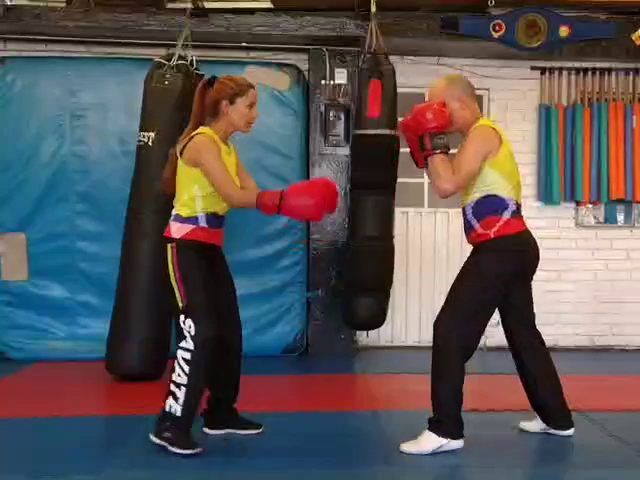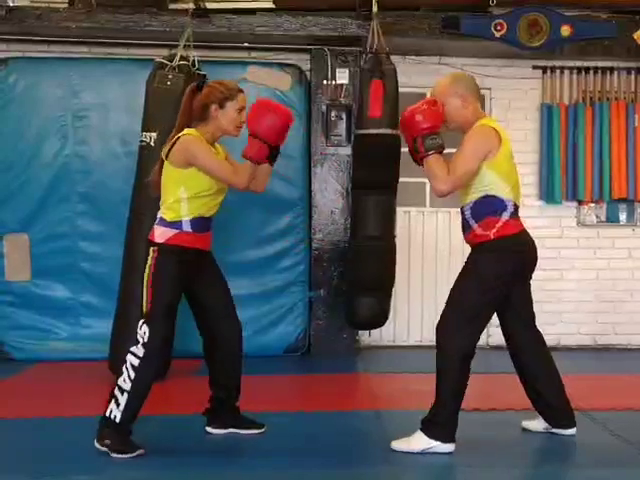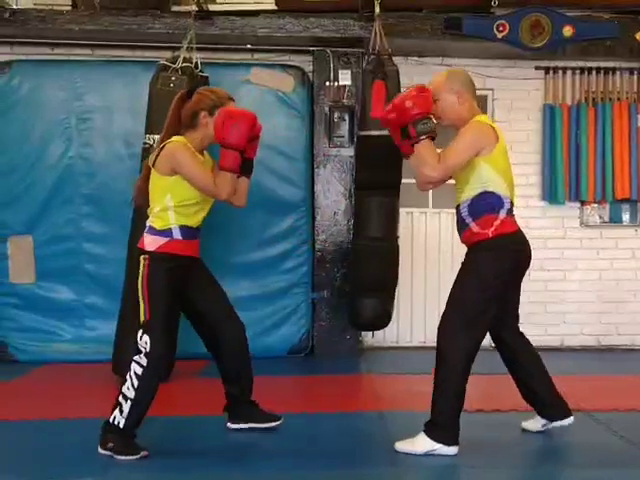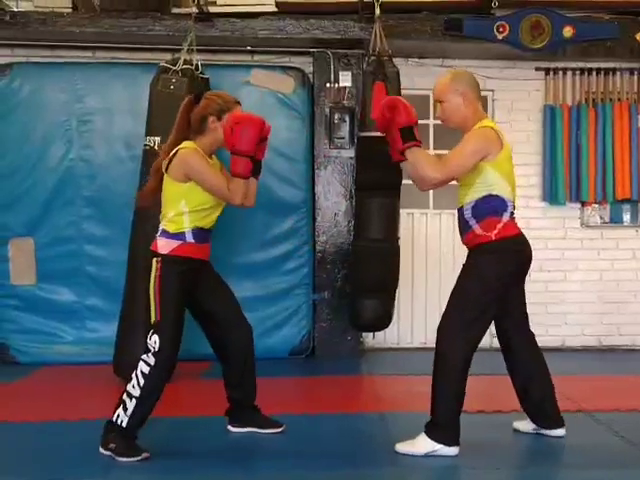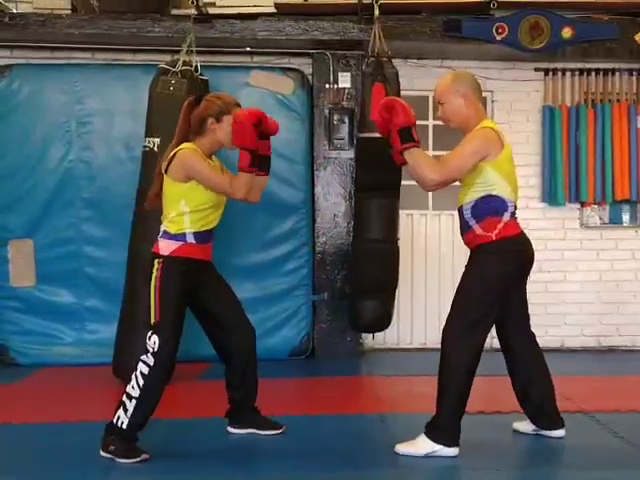
dt=0.2s
person 1, frame 1
left shoulder: (482, 133)
right shoulder: (481, 137)
left elbow: (448, 185)
right elbow: (443, 187)
left wrist: (435, 140)
right wrist: (424, 149)
left hip: (500, 250)
right hip: (513, 248)
left knee: (451, 330)
right knee: (522, 331)
left ankle: (445, 429)
right ankle: (557, 418)
person 1, frame 2
left shoulder: (482, 133)
right shoulder: (485, 135)
left elbow: (444, 186)
right elbow: (448, 181)
left wrist: (430, 140)
right wrist: (422, 147)
left hip: (497, 250)
right hip: (512, 248)
left knee: (453, 333)
right knee: (523, 332)
left ankle: (438, 432)
right ankle: (559, 417)
person 1, frame 3
left shoulder: (478, 129)
right shoulder: (476, 134)
left elbow: (432, 172)
right elbow: (426, 178)
left wrist: (420, 126)
right wrist: (408, 138)
left hip: (494, 249)
right hip: (504, 248)
left knee: (455, 334)
right knee: (506, 331)
left ankle: (442, 435)
right ankle: (553, 410)
person 1, frame 4
left shoulder: (484, 134)
right shoulder: (476, 138)
left elbow: (434, 173)
right elbow: (425, 180)
left wrist: (408, 135)
right wrist: (400, 145)
left hip: (496, 252)
right hip: (502, 251)
left knee: (454, 335)
right knee: (515, 333)
left ankle: (442, 435)
right ankle: (547, 418)
person 1, frame 5
left shoulder: (484, 135)
right shoulder: (478, 139)
left elbow: (435, 176)
right elbow: (430, 181)
left wrist: (406, 137)
right wrist: (401, 145)
left hip: (498, 252)
right hip: (506, 251)
left knee: (460, 337)
right knee: (516, 334)
left ankle: (442, 435)
right ankle: (546, 418)
person 2, frame 1
left shoulder: (226, 147)
right shoulder: (202, 141)
left elbow: (250, 193)
right elbow: (234, 197)
left wrist: (300, 197)
right wrist: (289, 200)
left hip: (210, 248)
right hip: (187, 247)
left knee: (229, 332)
right knee: (201, 332)
left ankle: (221, 413)
right ankle: (171, 425)
person 2, frame 2
left shoulder: (216, 149)
right shoulder: (189, 142)
left elbow: (256, 184)
right elbow: (238, 181)
left wrist: (270, 146)
right wrist: (260, 137)
left hip: (199, 252)
right hip: (170, 252)
left knee: (227, 331)
right knee: (154, 341)
left ankle: (223, 413)
right ankle: (113, 429)
person 2, frame 3
left shoulder: (203, 157)
right shoulder: (175, 149)
left elbow: (239, 198)
right elbow: (221, 192)
left wrist: (245, 151)
right wrist: (231, 147)
left hip: (189, 260)
right hip: (160, 259)
left knee: (230, 331)
right knee: (155, 349)
left ankle: (241, 408)
right ankle: (115, 433)
person 2, frame 4
left shoulder: (211, 161)
right shoulder: (187, 155)
left elbow: (247, 199)
right elbow: (235, 196)
left wrist: (253, 153)
right wrist: (241, 153)
left hip: (199, 263)
right hip: (172, 263)
left knee: (238, 333)
right knee: (163, 350)
left ankle: (243, 412)
right ankle: (117, 433)
person 2, frame 5
left shoulder: (210, 162)
right shoulder: (187, 156)
left elbow: (253, 194)
right elbow: (237, 191)
left wrist: (260, 148)
right wrist: (247, 148)
left hip: (201, 264)
right hip: (173, 264)
left knee: (241, 334)
right knee: (161, 351)
left ankle: (243, 413)
right ankle: (117, 435)
